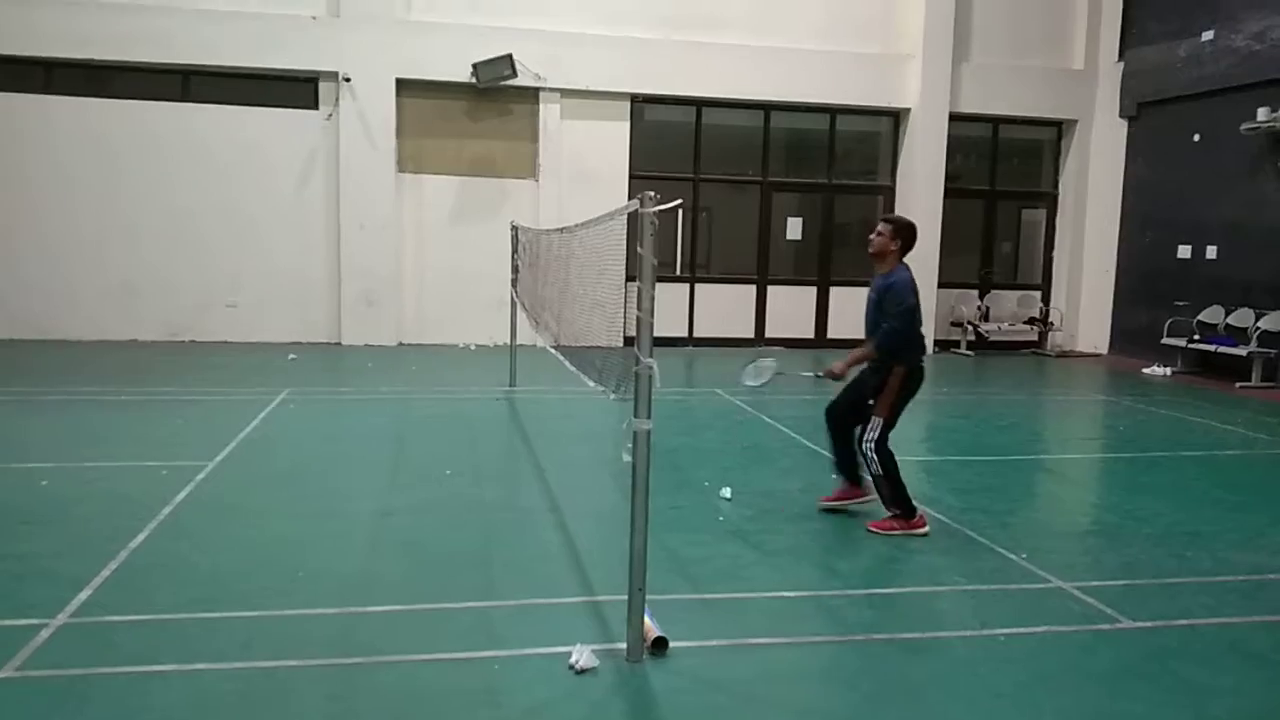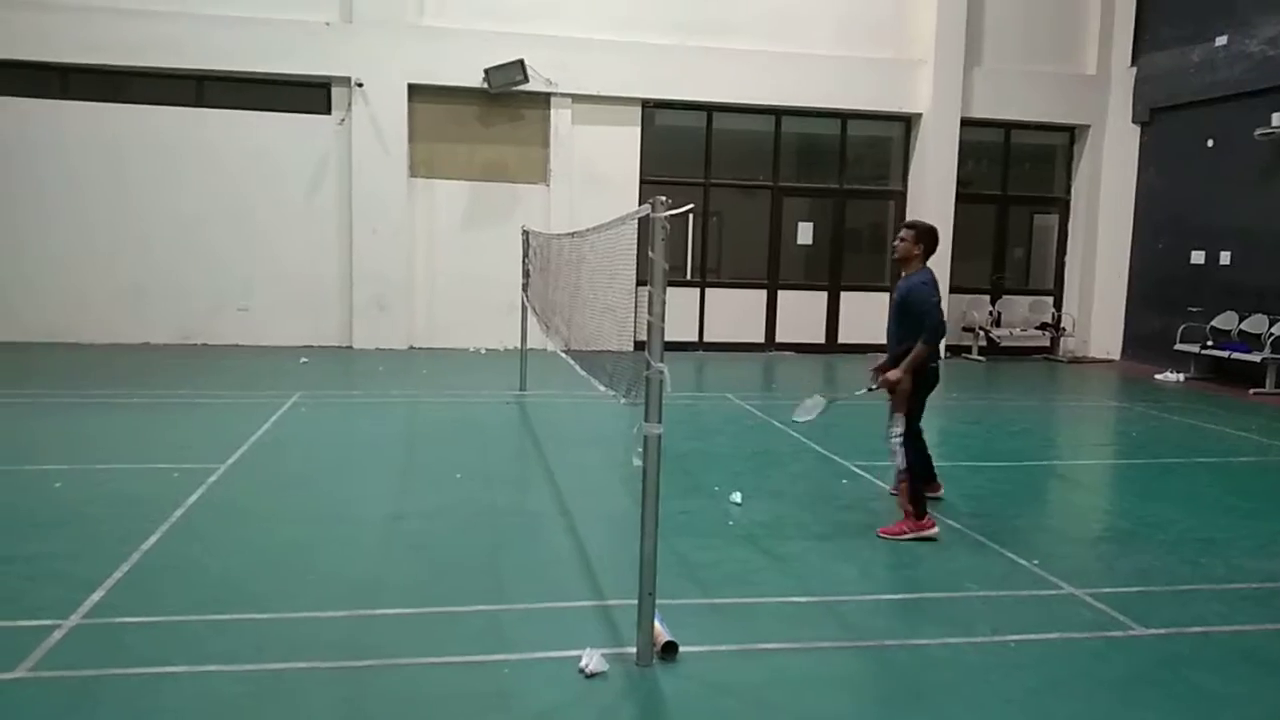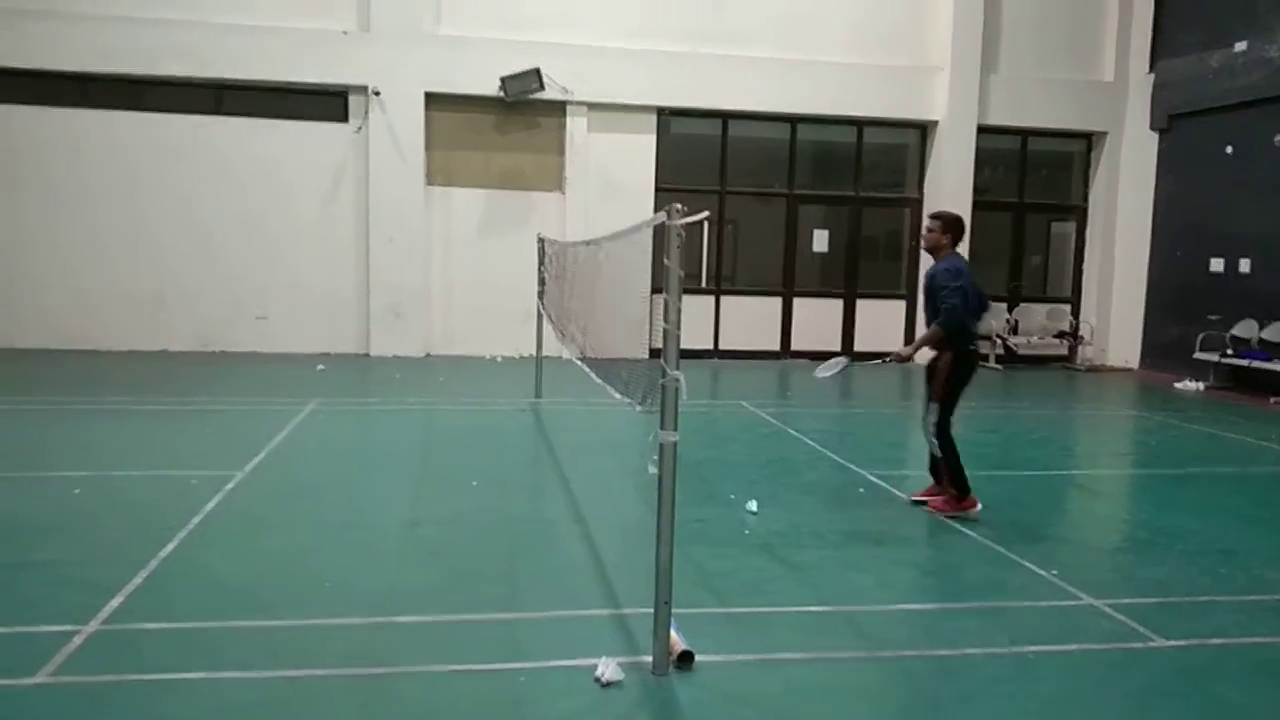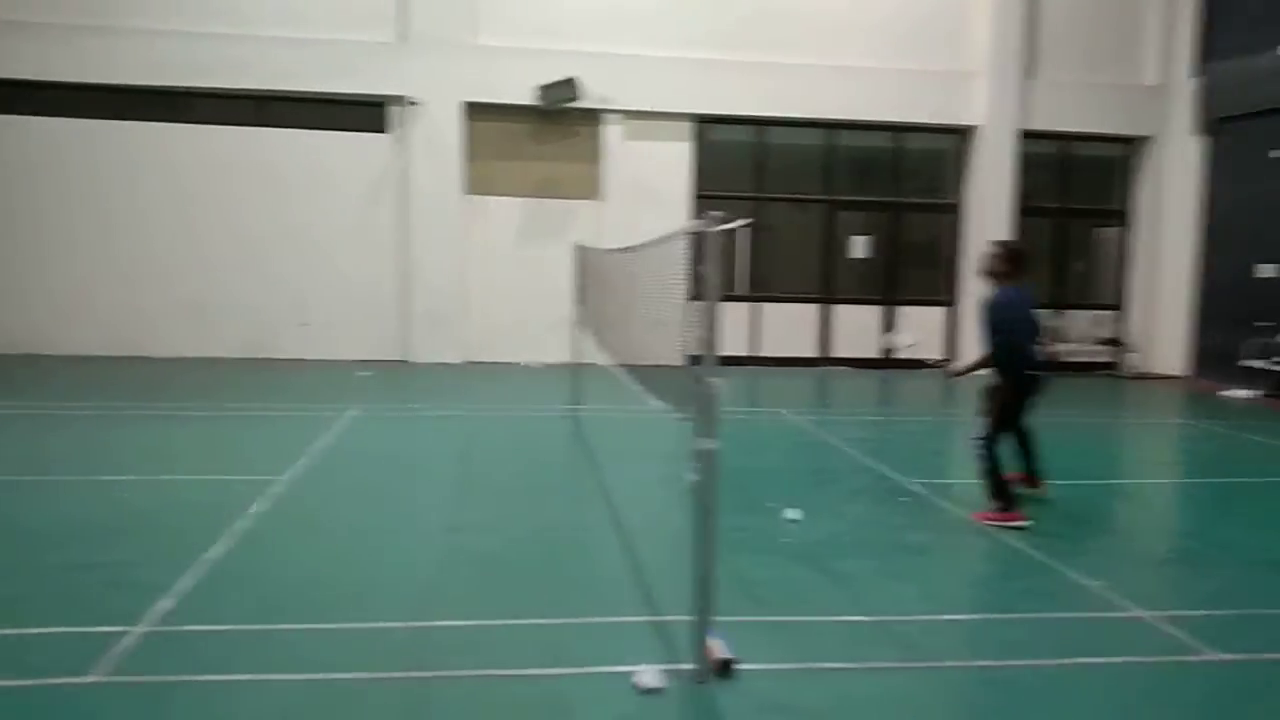
dt=0.3s
person 1, frame 1
left shoulder: (898, 283)
right shoulder: (882, 278)
left elbow: (890, 337)
left wrist: (847, 363)
right wrist: (855, 362)
left hip: (901, 371)
right hip: (882, 367)
left knee: (871, 440)
right knee: (837, 415)
left ankle: (907, 516)
right ankle: (853, 486)
person 1, frame 2
left shoulder: (919, 284)
right shoulder: (910, 281)
left elbow: (933, 333)
left wrist: (901, 370)
right wrist: (889, 361)
left hip: (916, 371)
right hip: (909, 368)
left knee: (899, 438)
right knee: (906, 428)
left ankle: (917, 518)
right ankle: (927, 482)
person 1, frame 3
left shoulder: (943, 272)
right shoulder: (958, 266)
left elbow: (948, 318)
right elbow: (981, 305)
left wrist: (914, 347)
left hip: (953, 355)
right hip: (962, 351)
left knee: (936, 425)
right knee: (938, 421)
left ankle: (963, 498)
right ankle: (941, 486)
person 1, frame 4
left shoulder: (1002, 301)
right shoulder: (1020, 295)
left elbow: (1001, 350)
right elbow: (1031, 333)
left wrist: (966, 369)
left hip: (1014, 376)
right hip: (1028, 372)
left knee: (986, 439)
right knee: (1012, 424)
left ankle: (1007, 509)
right ankle: (1032, 476)
